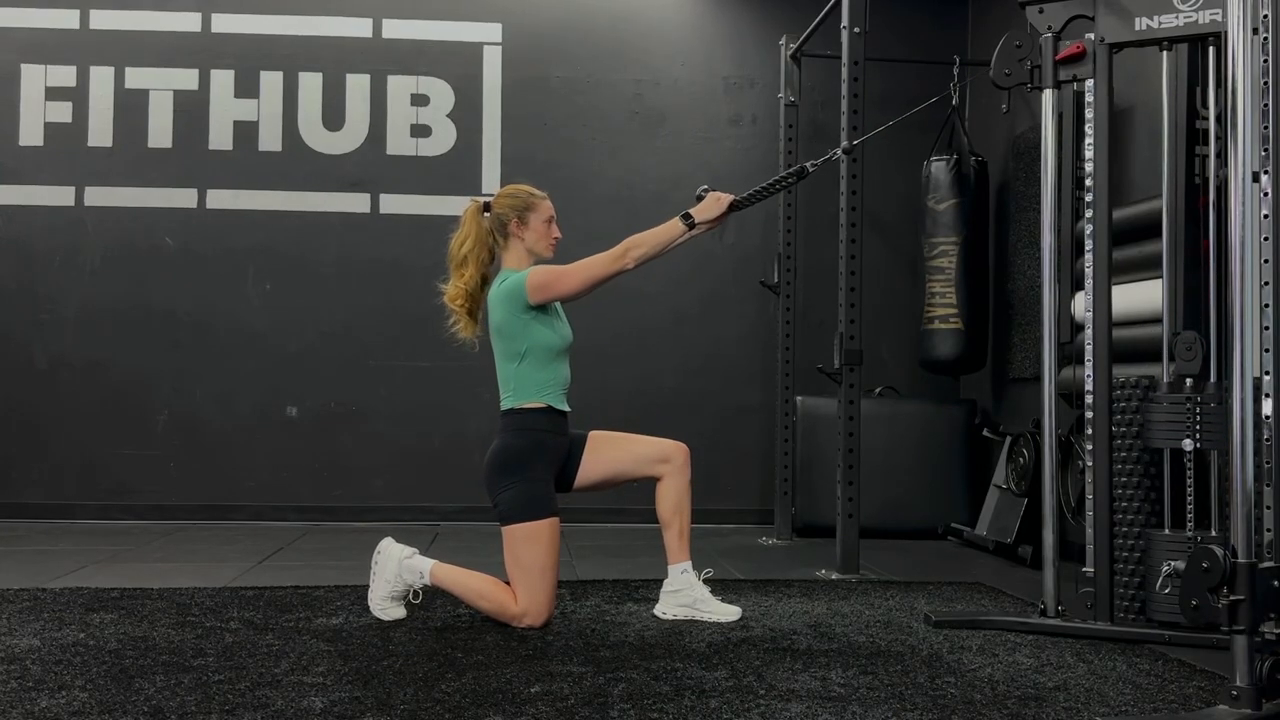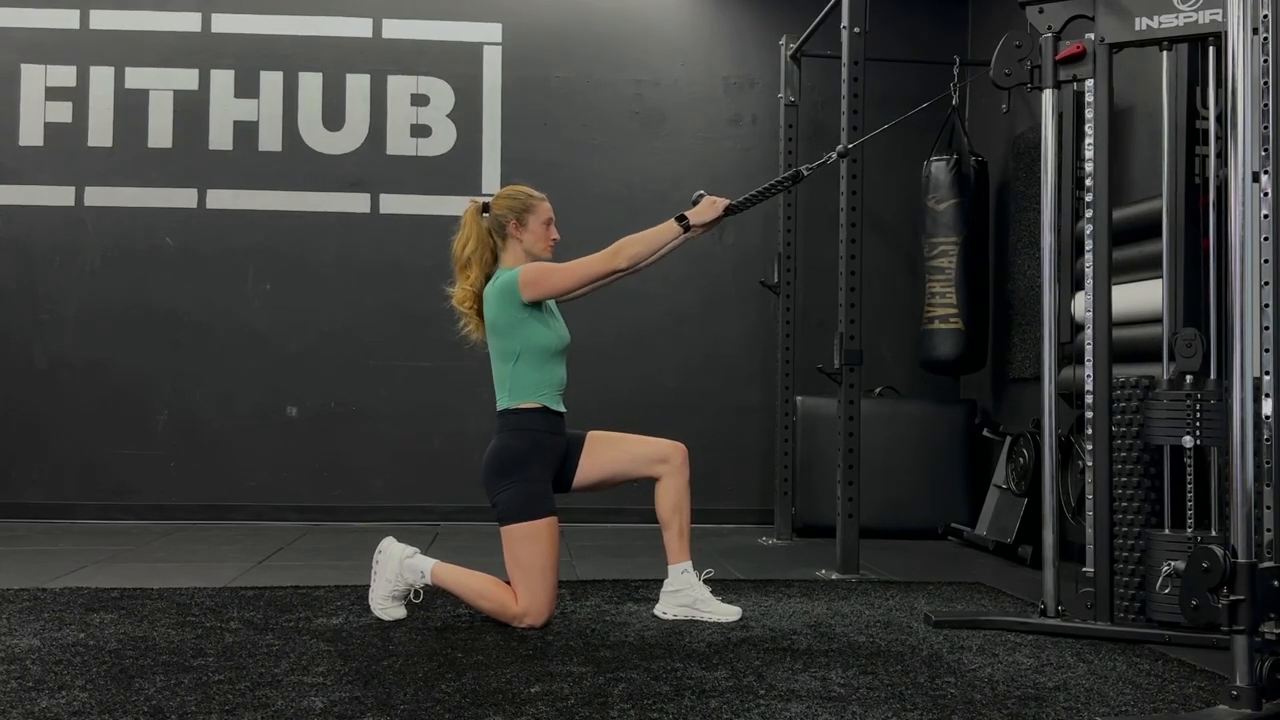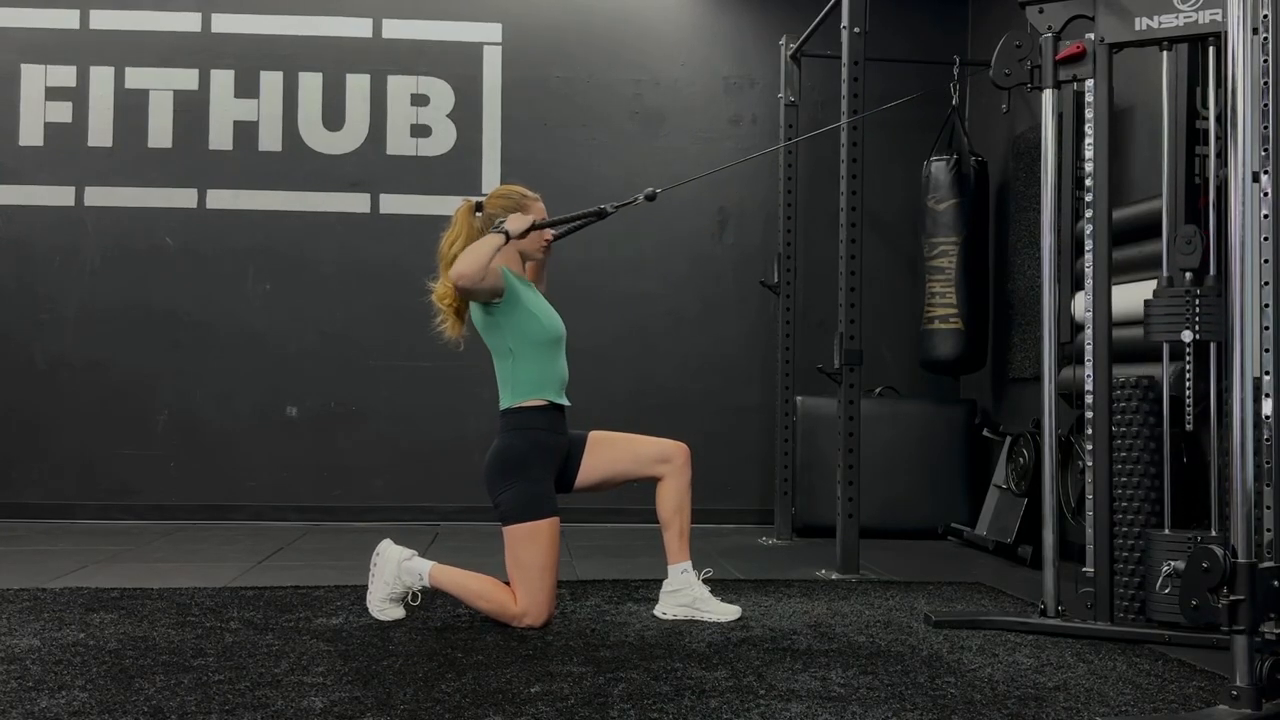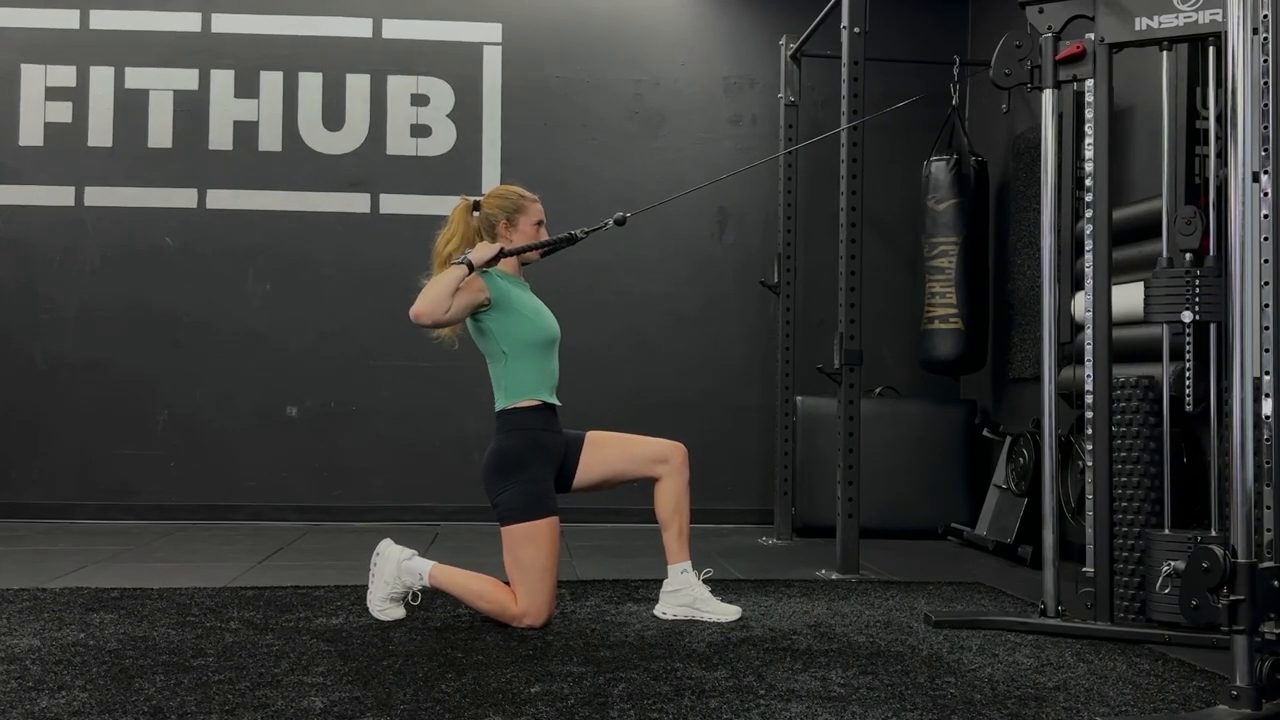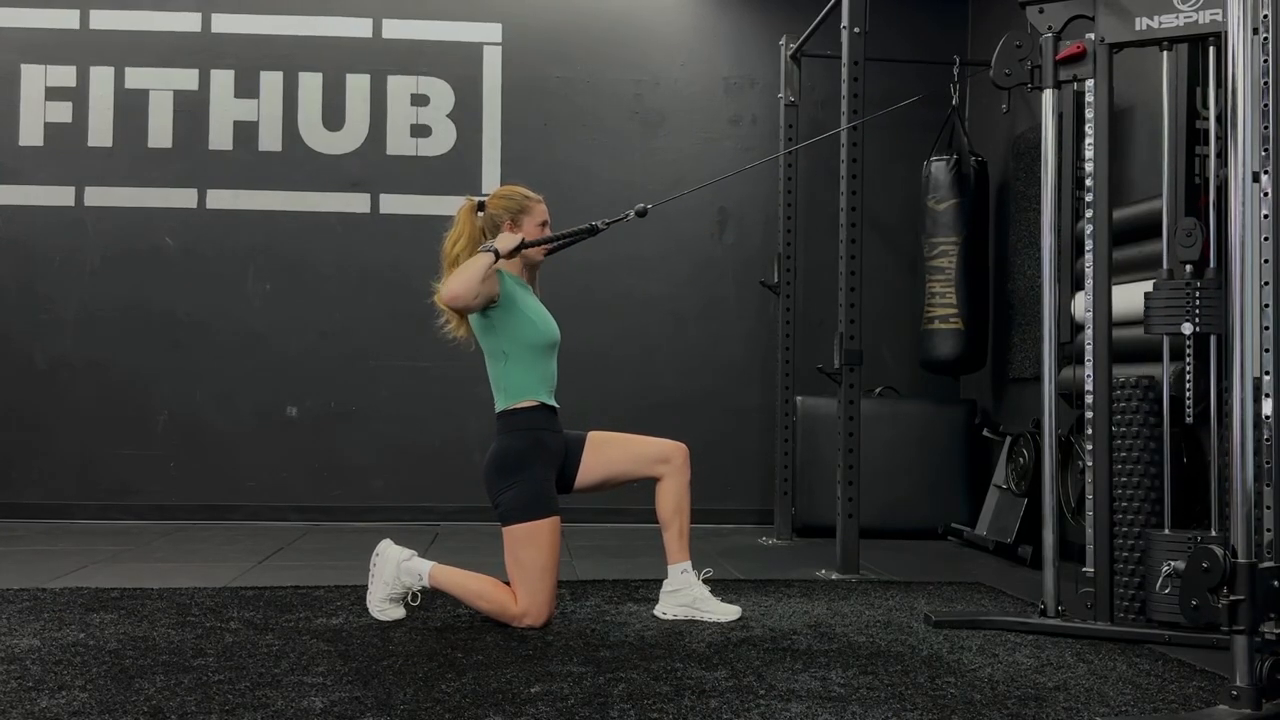
dt=0.5s
person 1, frame 1
left shoulder: (530, 285)
right shoulder: (519, 286)
left elbow: (620, 260)
right elbow: (622, 258)
left wrist: (696, 224)
right wrist: (693, 216)
left hip: (554, 442)
right hip: (523, 451)
left knee: (673, 457)
right knee: (530, 614)
left ankle: (680, 590)
right ankle: (410, 567)
person 1, frame 2
left shoulder: (535, 287)
right shoulder: (512, 282)
left elbow: (620, 269)
right elbow: (611, 261)
left wrist: (689, 227)
right wrist: (689, 218)
left hip: (552, 442)
right hip: (520, 451)
left knee: (671, 457)
right knee: (531, 613)
left ankle: (680, 590)
right ankle: (411, 566)
person 1, frame 3
left shoulder: (517, 282)
right shoulder: (490, 282)
right elbow: (462, 273)
left wrist: (537, 245)
right wrist: (505, 230)
left hip: (554, 441)
right hip: (522, 449)
left knee: (674, 457)
right knee: (530, 614)
left ankle: (680, 590)
right ankle: (408, 569)
person 1, frame 4
left shoulder: (513, 285)
right shoulder: (484, 285)
right elbow: (423, 313)
left wrist: (497, 263)
right wrist: (469, 260)
left hip: (550, 441)
right hip: (519, 449)
left knee: (671, 457)
right knee: (530, 614)
left ankle: (680, 591)
right ankle: (409, 568)
person 1, frame 5
left shoulder: (515, 285)
right shoulder: (490, 282)
right elbow: (450, 295)
left wrist: (530, 267)
right wrist: (492, 249)
left hip: (551, 441)
right hip: (520, 449)
left knee: (673, 458)
right knee: (530, 614)
left ankle: (680, 590)
right ankle: (408, 569)
